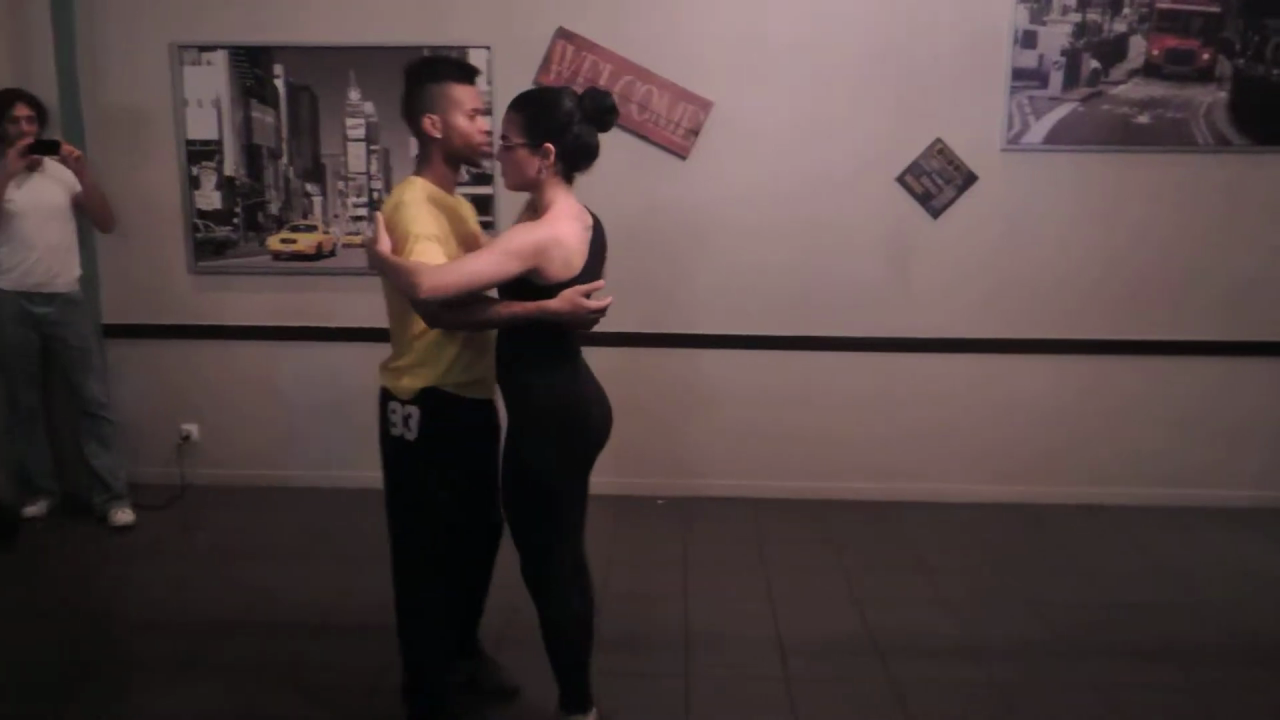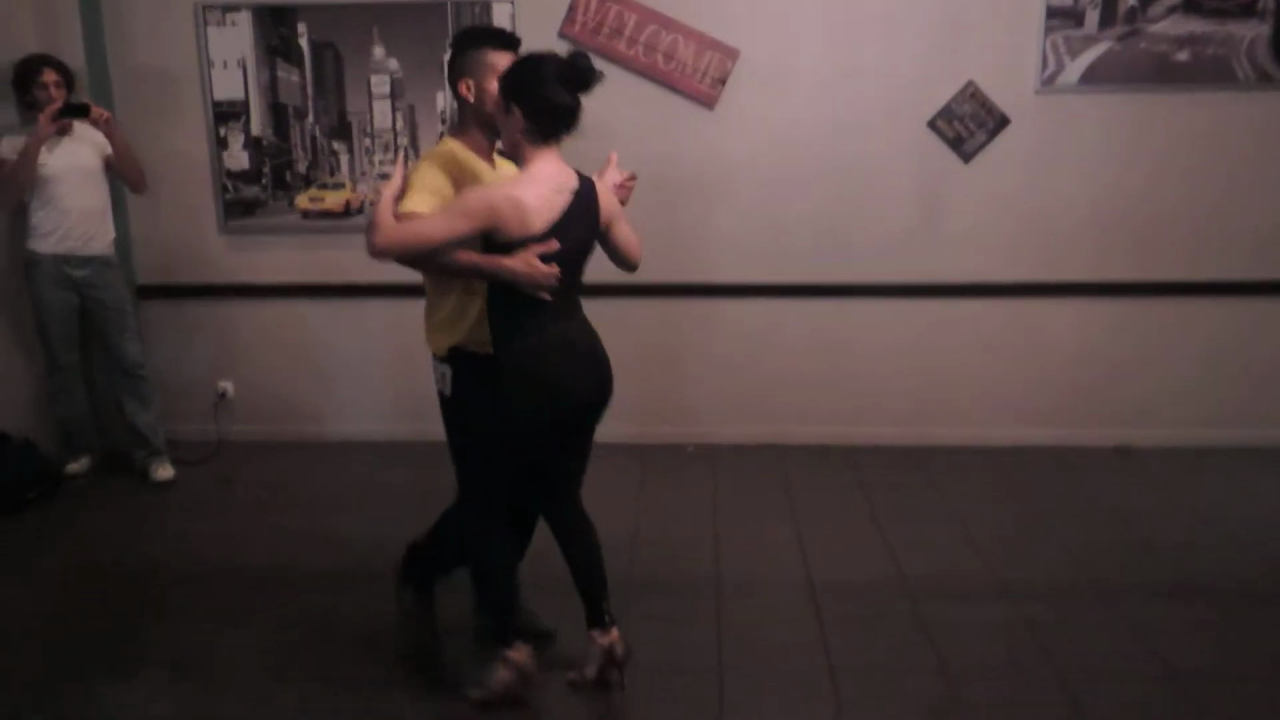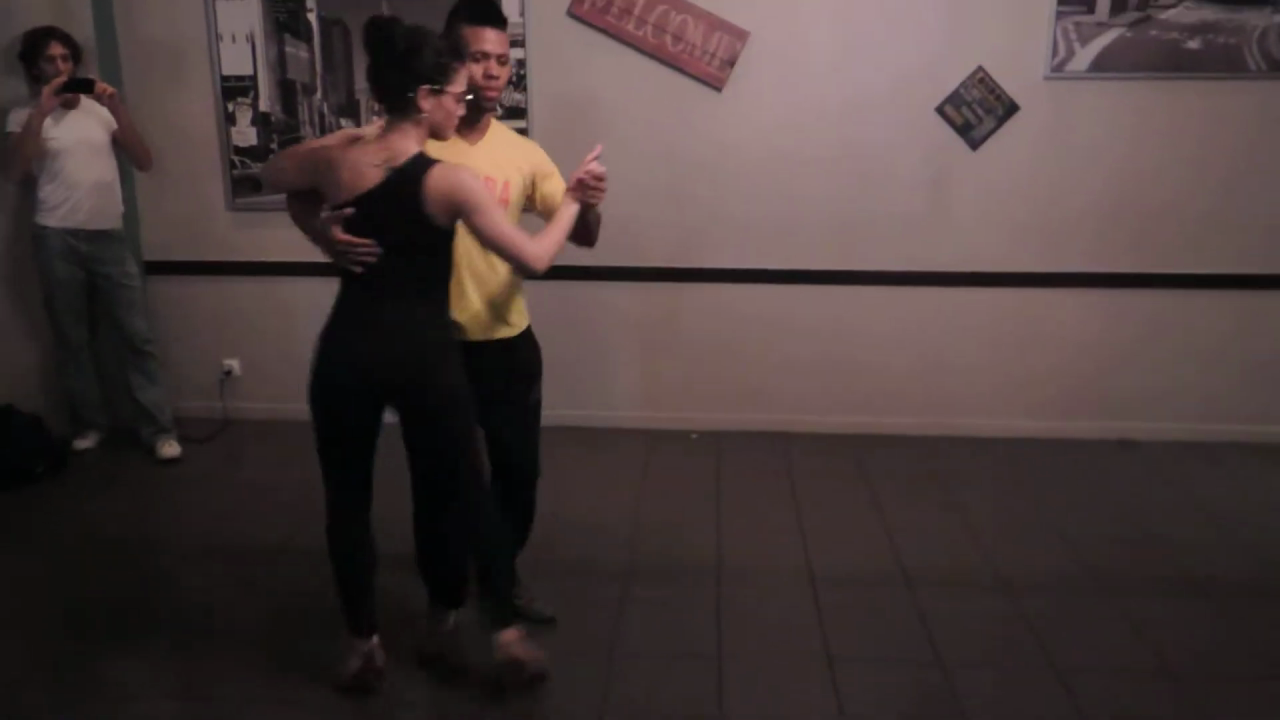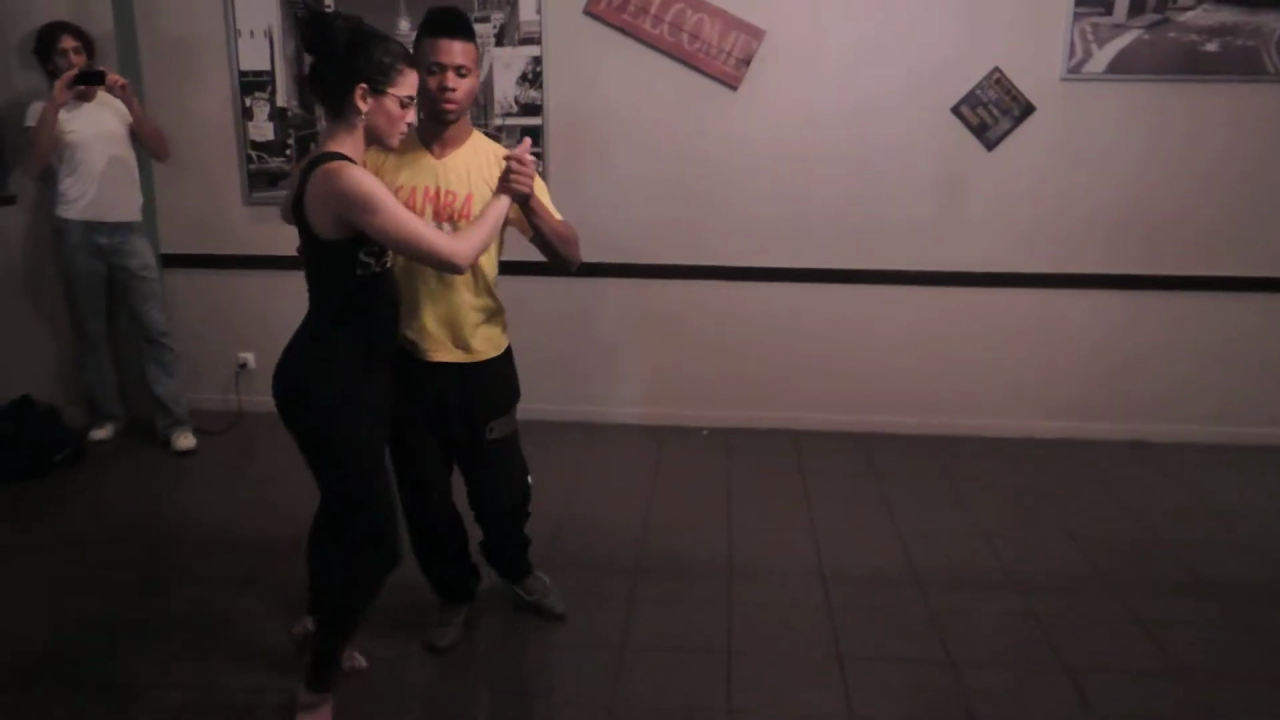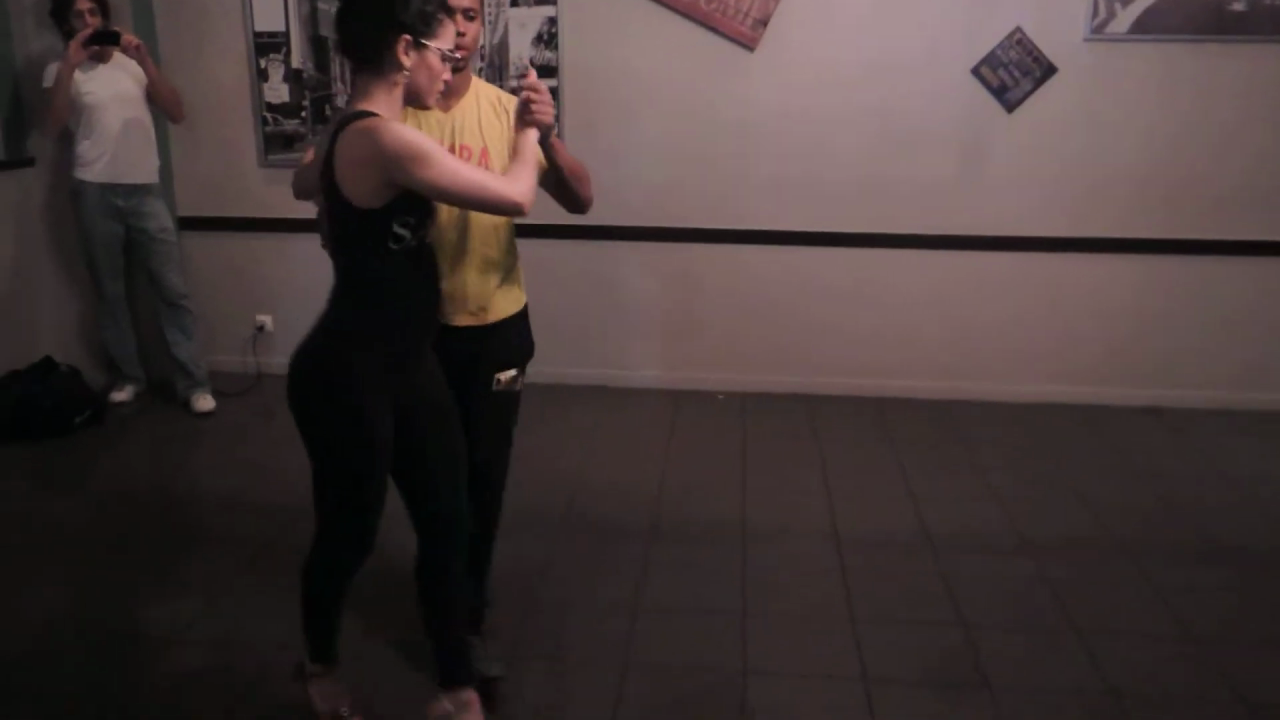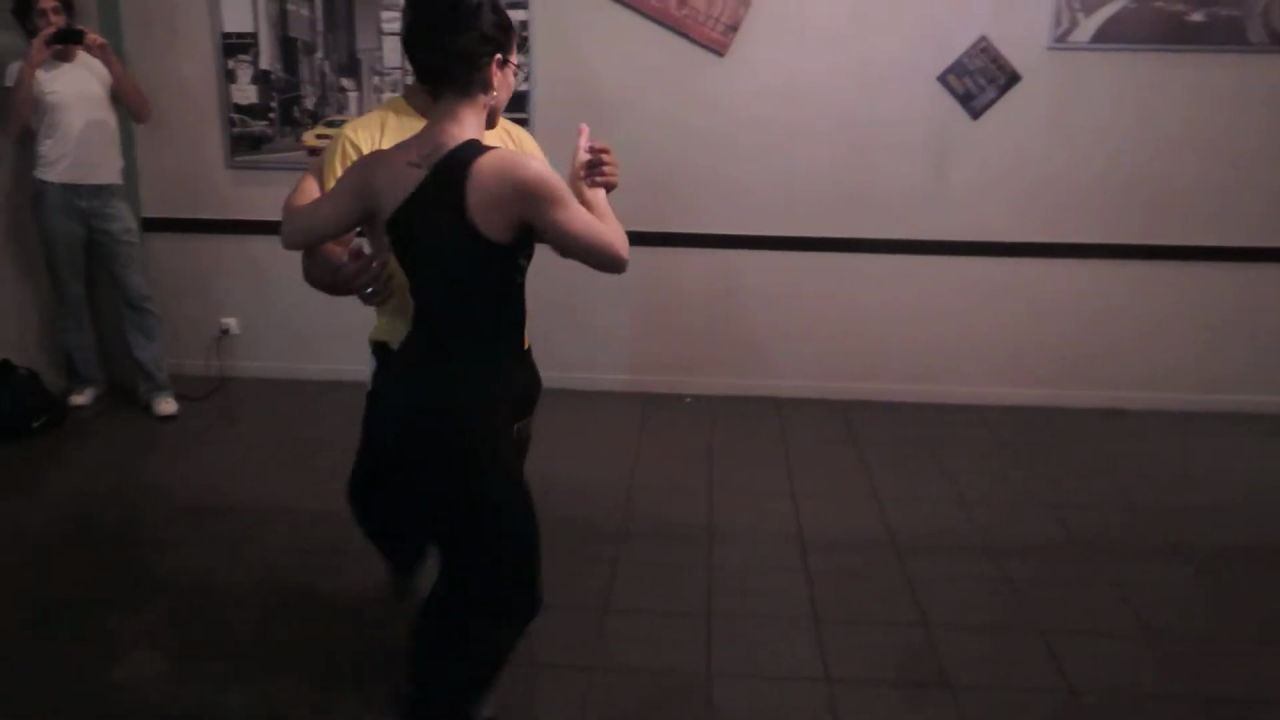
dt=0.5s
person 1, frame 1
left shoulder: (539, 237)
right shoulder: (582, 222)
left elbow: (427, 285)
left wrist: (381, 255)
left hip: (549, 419)
right hip: (575, 407)
left knee: (546, 570)
right knee: (563, 560)
person 1, frame 2
left shoulder: (499, 199)
right shoulder: (595, 194)
left elbow: (384, 242)
right elbow: (631, 257)
left wrist: (390, 189)
left hip: (536, 376)
right hip: (587, 364)
left knee: (486, 515)
right knee: (562, 502)
left ankle: (513, 649)
right ankle: (604, 635)
person 1, frame 3
left shoulder: (338, 163)
right shoulder: (448, 182)
left elbow: (274, 174)
right elbow: (535, 258)
right wrist: (573, 202)
left hip: (346, 350)
right hip: (423, 353)
left knee: (347, 500)
right knee: (462, 494)
left ankle: (364, 645)
right ankle: (506, 631)
person 1, frame 4
left shoulder: (324, 171)
right shoulder: (345, 182)
right elbow: (455, 255)
right wrist: (505, 195)
left hip: (353, 373)
right hip: (326, 383)
left knee: (346, 512)
right knee: (376, 540)
left ankle: (319, 622)
person 1, frame 5
left shoulder: (353, 134)
right shoulder: (383, 139)
left elbow: (309, 182)
right elbow: (514, 196)
right wrist: (529, 130)
left hip: (408, 365)
right hip: (346, 376)
left knee: (448, 526)
right knee: (348, 535)
person 1, frame 6
left shoulder: (381, 170)
right shoulder: (515, 174)
left elbow: (295, 232)
right elbow: (615, 255)
right wrist: (586, 180)
left hip: (407, 402)
right hip: (464, 420)
left knee: (468, 578)
right knee: (512, 598)
person 2, frame 1
left shoulder: (453, 202)
right shoulder: (414, 206)
right elbow: (437, 305)
right wrist: (549, 309)
left hip: (469, 401)
right hip: (428, 409)
left knee: (479, 539)
right knee: (432, 559)
left ankle: (461, 652)
person 2, frame 2
left shoulder: (506, 168)
right shoulder: (441, 168)
left elbow: (531, 236)
right elbow: (408, 243)
right wrist: (499, 267)
right hip: (473, 362)
right knee: (491, 495)
right ankle: (418, 572)
person 2, frame 3
left shoulder: (523, 152)
left elbow: (580, 237)
right elbow: (303, 193)
left wrist: (587, 203)
right wrist: (330, 238)
left hip: (509, 343)
left knee: (519, 473)
person 2, frame 4
left shoulder: (502, 165)
right shoulder: (380, 158)
left elbow: (569, 257)
left wrist: (530, 199)
left hip: (479, 361)
right hip: (403, 358)
left knee: (501, 490)
right knee: (423, 497)
left ankle: (518, 571)
right ankle: (454, 592)
person 2, frame 5
left shoulder: (507, 111)
left elbow: (580, 200)
right elbow: (314, 185)
left wrist: (548, 135)
left hip: (494, 325)
left knee: (483, 470)
left ankle: (467, 617)
person 2, frame 6
left shoulder: (511, 141)
right shoulder: (362, 140)
right elbow: (317, 261)
left wrist: (594, 190)
right wrist: (358, 279)
right knee: (377, 498)
right ankle: (407, 556)
person 3, frame 1
left shoulder: (63, 171)
left elbow: (106, 223)
left wrist: (82, 170)
left hip: (65, 299)
left knee: (93, 399)
left ankle: (111, 496)
right ankle: (39, 490)
person 3, frame 2
left shoulder: (93, 135)
left elbow: (138, 184)
left wrist: (113, 133)
right wrist: (37, 140)
left hip: (100, 261)
right hip: (49, 266)
left knee: (129, 359)
right knee: (63, 364)
left ankle: (151, 452)
right ankle: (80, 449)
person 3, frame 3
left shoulder: (99, 109)
left elbow: (144, 162)
left wrist: (117, 108)
right wrist: (40, 112)
left hip: (109, 235)
right hip: (57, 239)
left knee: (138, 335)
right knee: (72, 340)
left ankle: (158, 428)
right ankle: (89, 424)
person 3, frame 4
left shoulder: (115, 100)
right shoulder: (44, 110)
left elbow: (161, 152)
right elbow: (34, 167)
left wrist: (130, 99)
right wrist: (54, 104)
left hip: (128, 228)
right hip: (77, 231)
left knee: (155, 327)
right knee: (90, 330)
left ankle: (174, 421)
right ankle: (106, 415)
person 3, frame 5
left shoulder: (131, 63)
right shoulder: (61, 71)
left elbow: (176, 114)
right elbow: (52, 127)
left wrist: (146, 61)
right wrist: (68, 66)
left hip: (145, 190)
right hip: (95, 193)
left knee: (173, 289)
right knee: (109, 292)
left ankle: (194, 383)
right ankle: (128, 376)
person 3, frame 6
left shoulder: (97, 63)
right shoulder: (24, 71)
left elbow: (141, 112)
right elbow: (15, 127)
left wrist: (109, 59)
right wrist: (33, 65)
left hip: (108, 191)
right hip: (57, 195)
left knee: (136, 291)
right knee: (70, 294)
left ankle: (155, 386)
right ankle: (86, 379)
